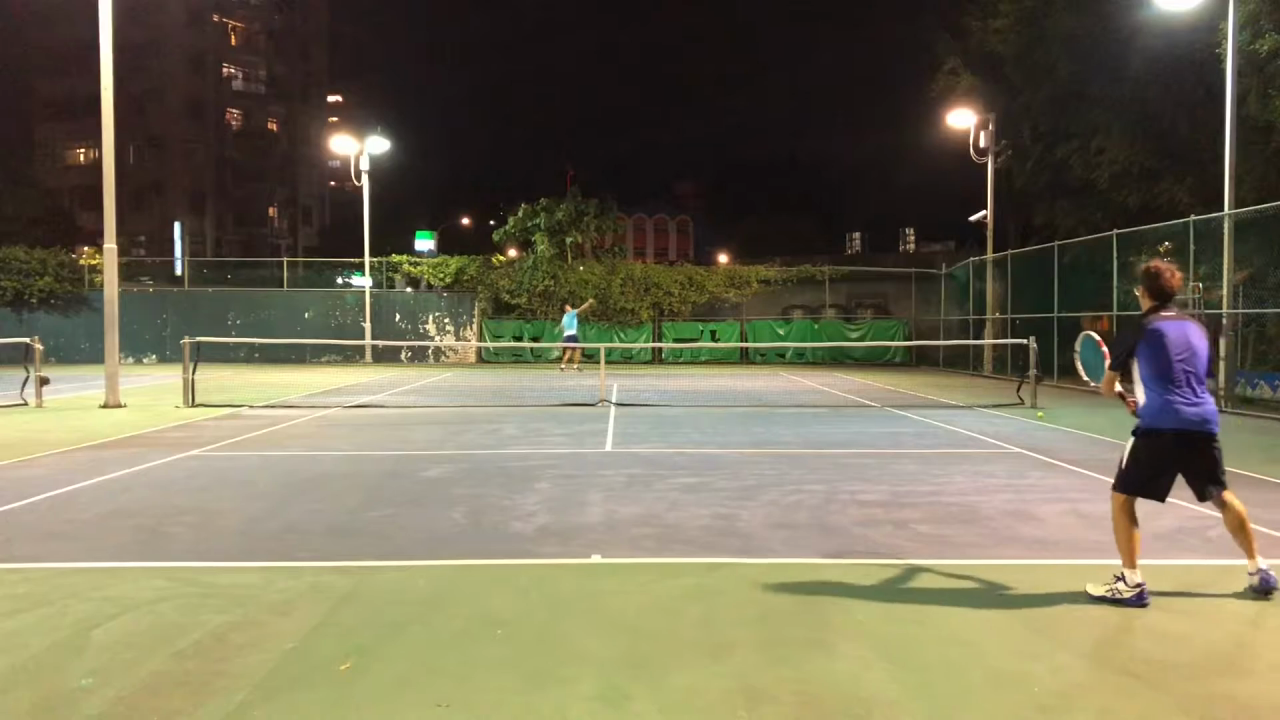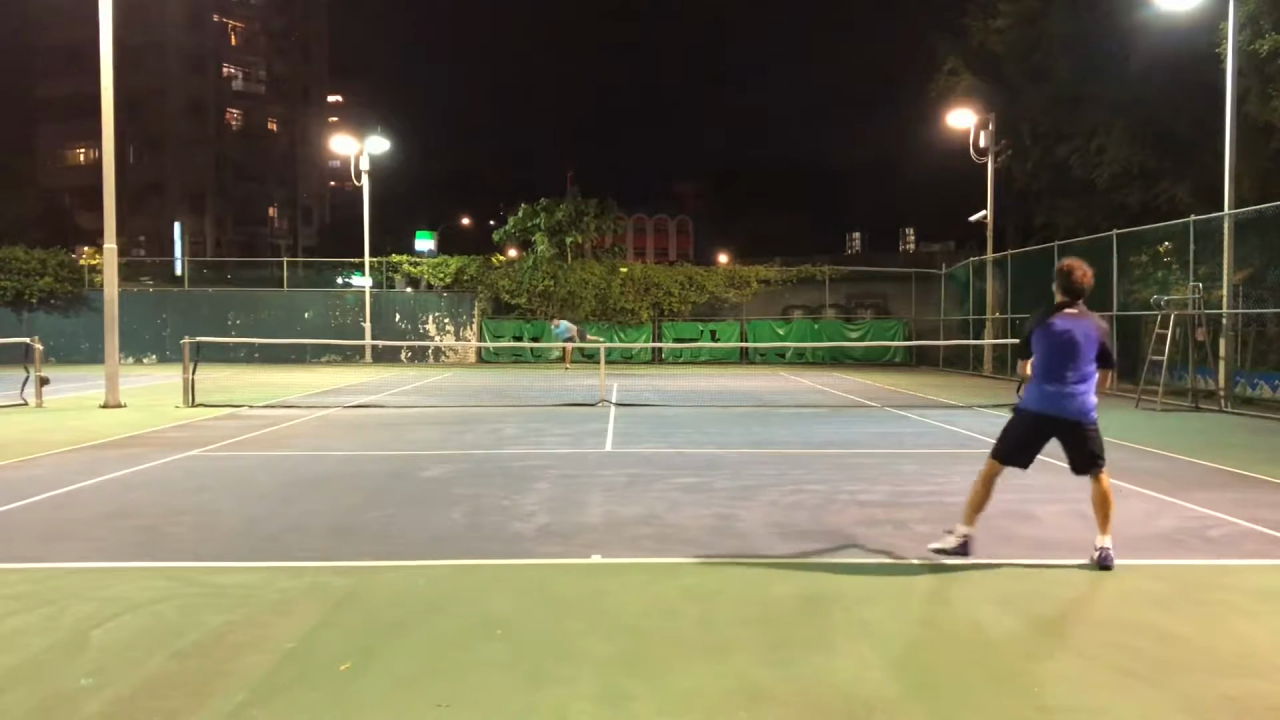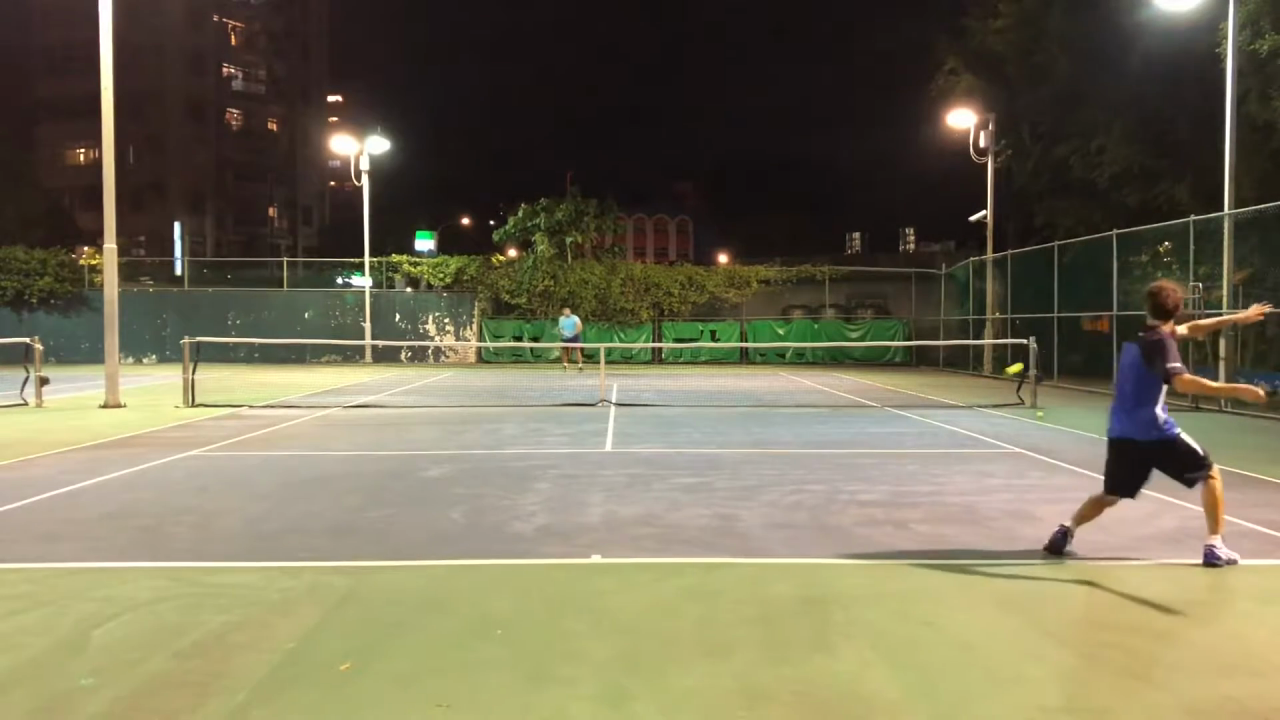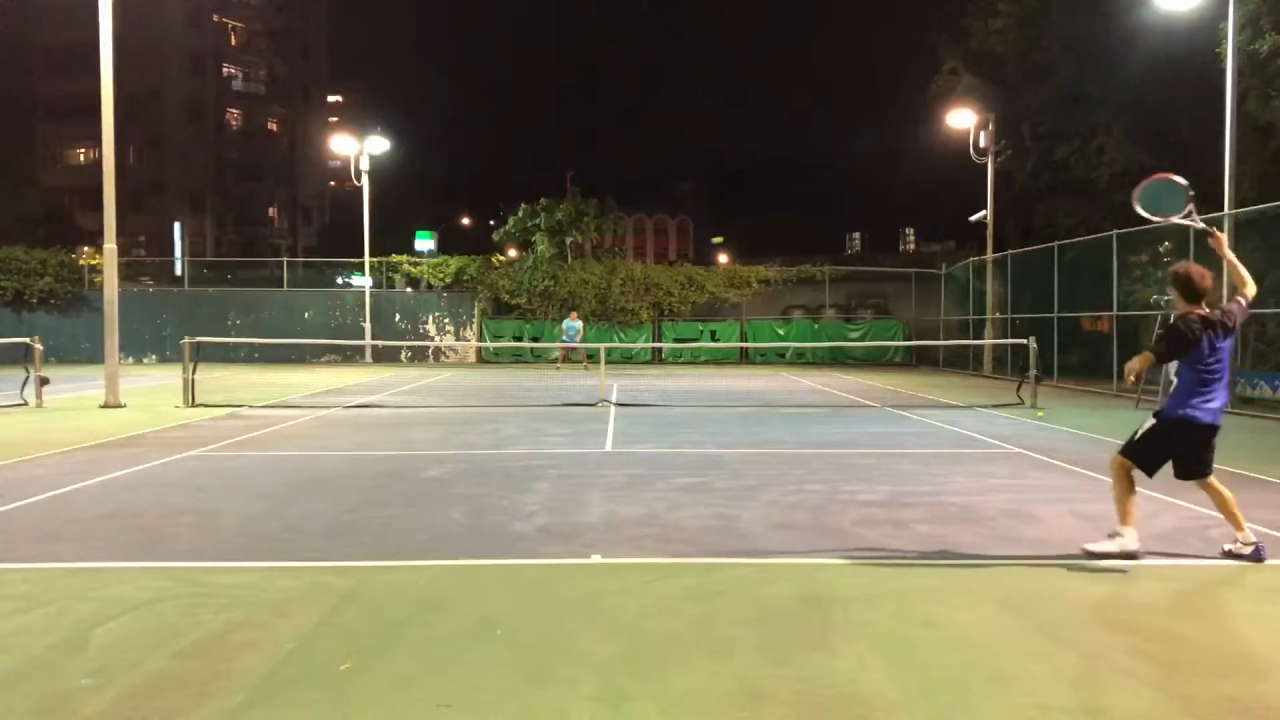
dt=0.7s
person 1, frame 1
left shoulder: (1141, 329)
right shoulder: (1196, 329)
left elbow: (1107, 386)
left wrist: (1118, 391)
left hip: (1162, 426)
right hip: (1203, 422)
left knee: (1122, 498)
right knee: (1222, 497)
left ankle: (1132, 583)
right ankle: (1261, 571)
person 1, frame 2
left shoulder: (1040, 323)
right shoulder: (1099, 327)
left elbow: (1022, 369)
right elbow: (1105, 379)
left hip: (1036, 407)
right hip: (1079, 413)
left knee: (991, 468)
right knee: (1099, 474)
left ankle: (963, 535)
right ankle: (1103, 547)
person 1, frame 3
left shoulder: (1140, 338)
right shoulder: (1160, 342)
left elbow: (1188, 329)
right elbow: (1181, 383)
left wrist: (1237, 318)
right wrist: (1236, 390)
left hip: (1121, 433)
right hip: (1155, 433)
left knee: (1110, 496)
right knee: (1210, 476)
left ankle: (1066, 531)
right ankle: (1214, 546)
person 1, frame 4
left shoulder: (1182, 329)
right shoulder: (1227, 320)
left elbow: (1142, 363)
right elbow: (1249, 289)
left wrist: (1130, 368)
right wrist: (1225, 251)
left hip: (1178, 418)
right hip: (1209, 420)
left knee: (1121, 465)
right knee: (1204, 480)
left ankle: (1125, 535)
right ankle: (1248, 542)
